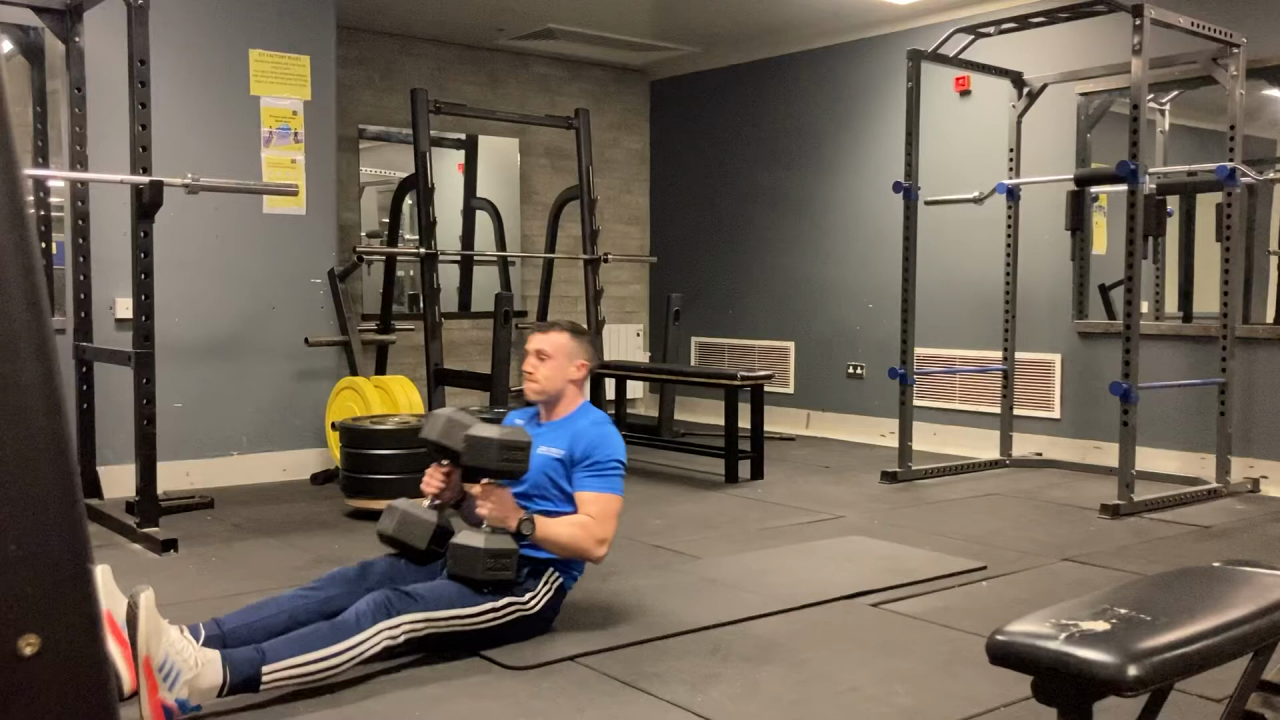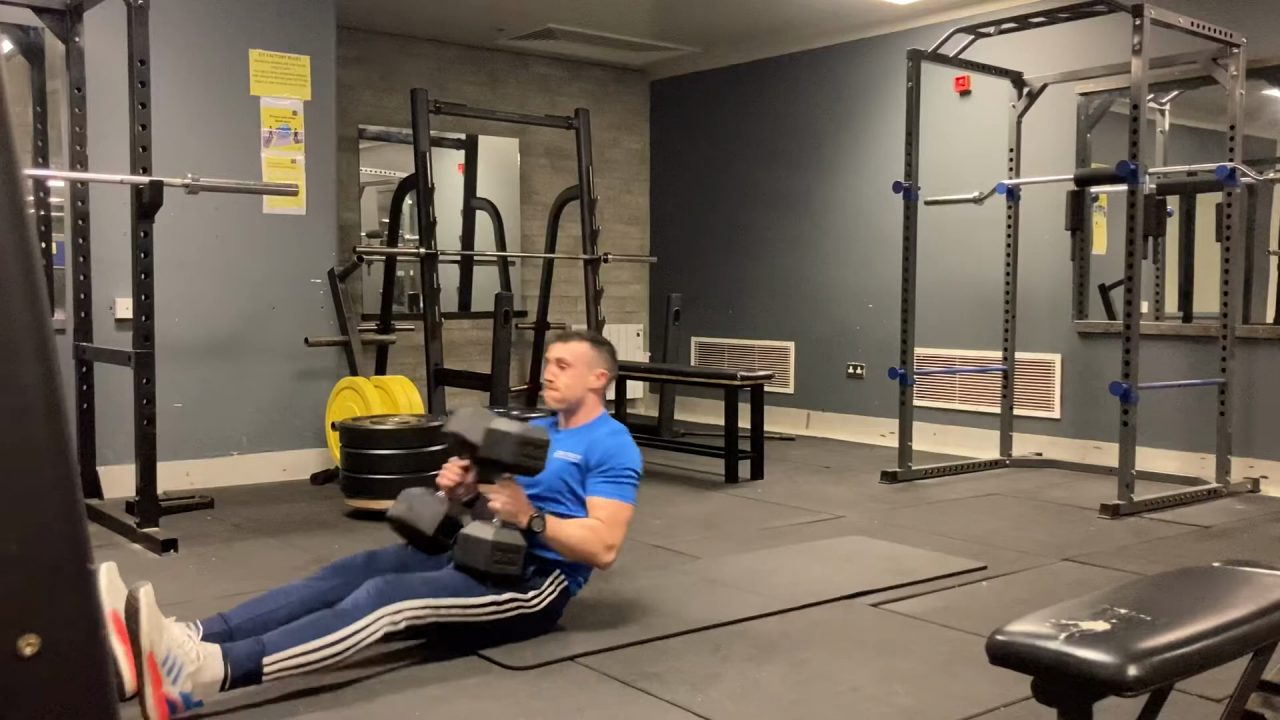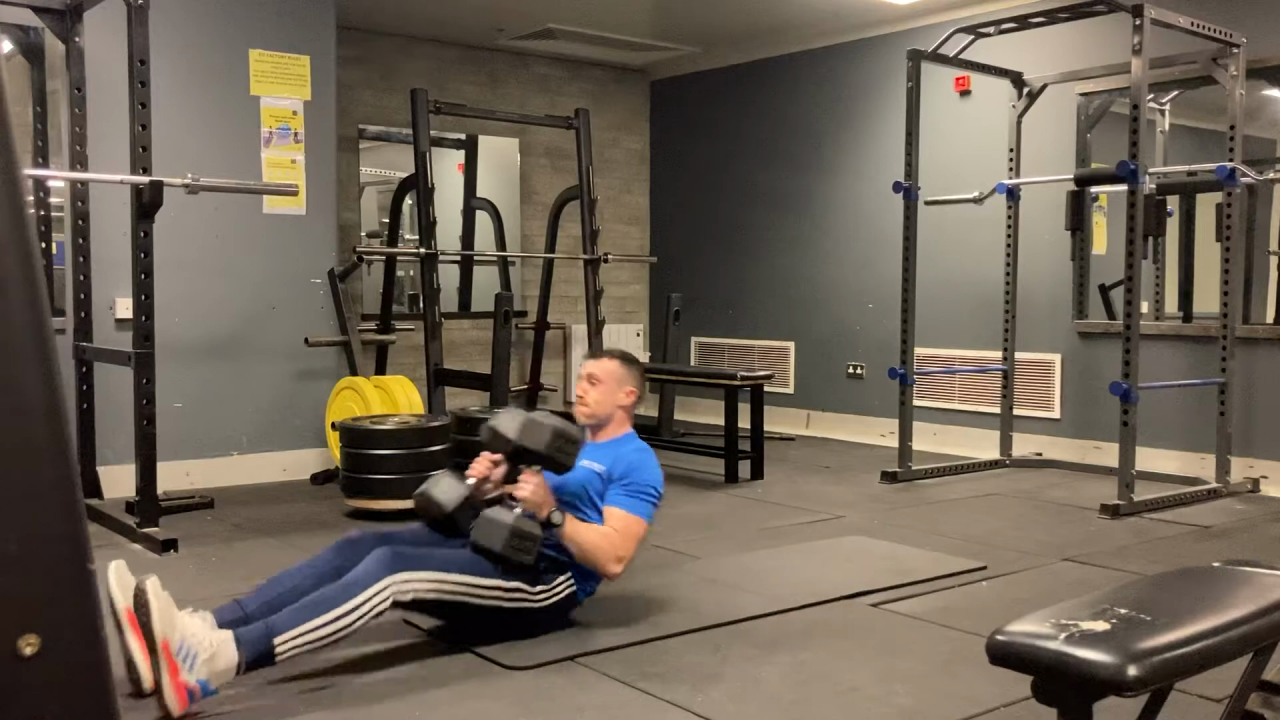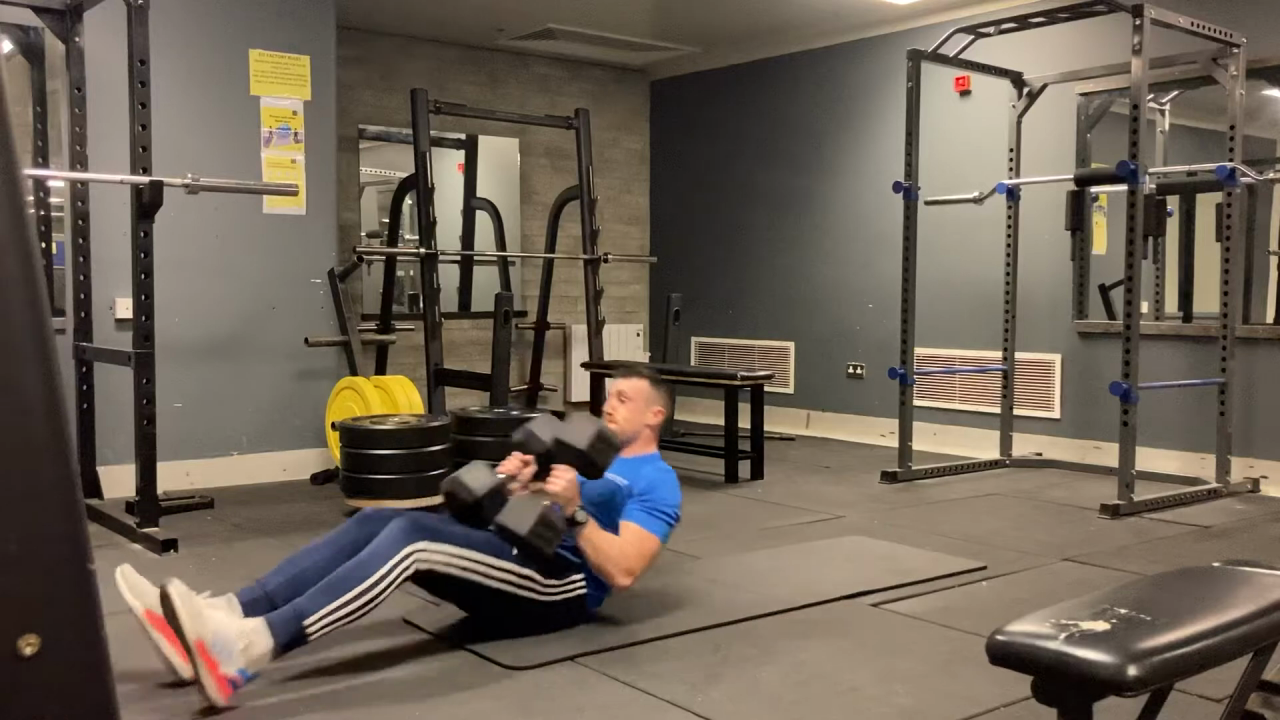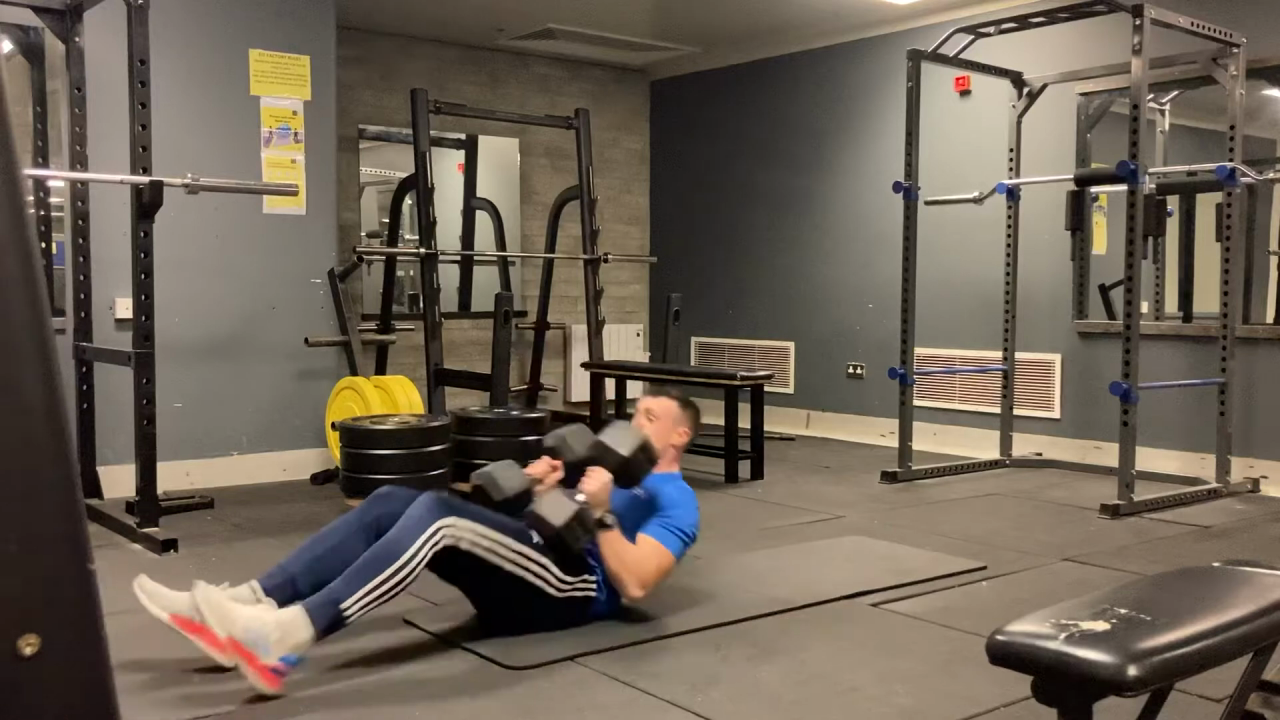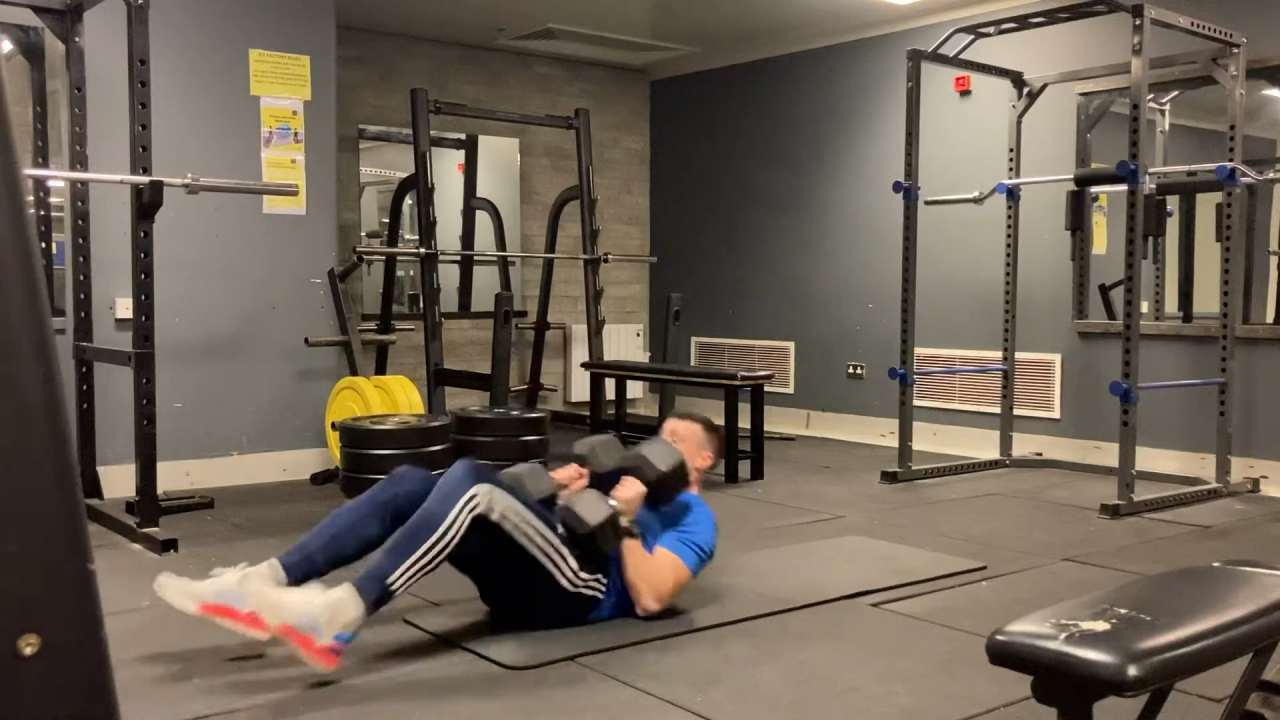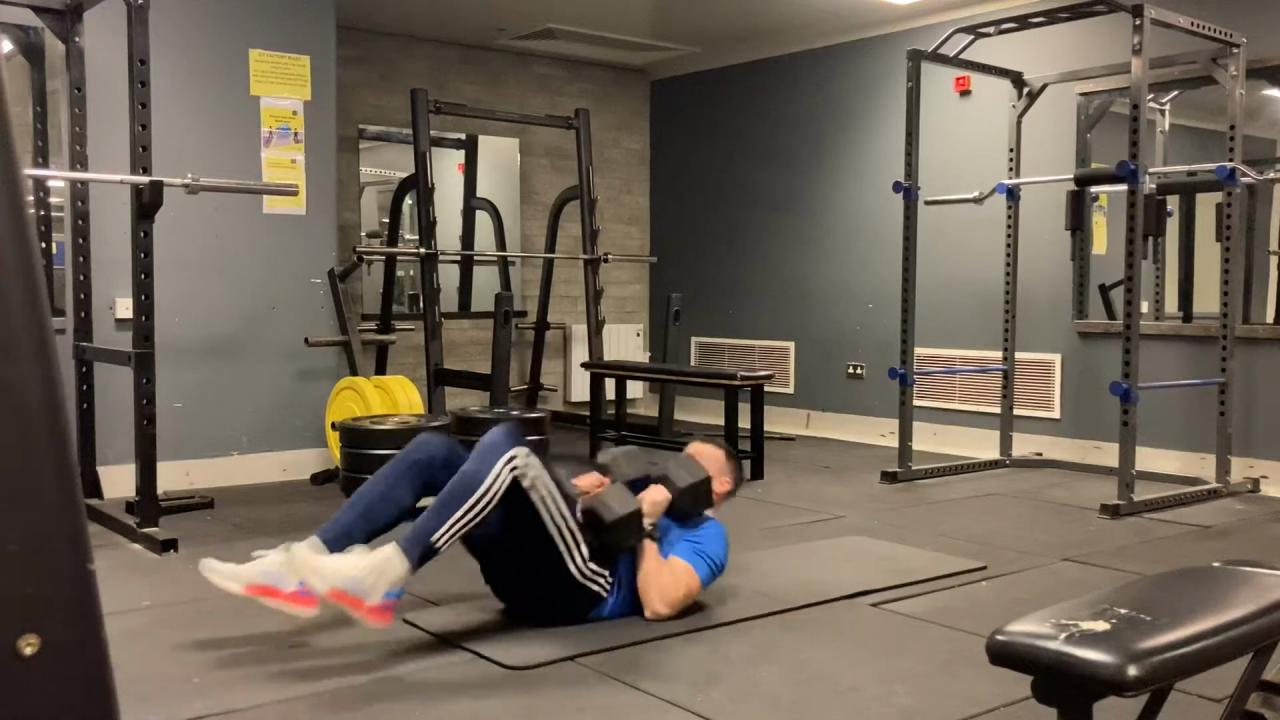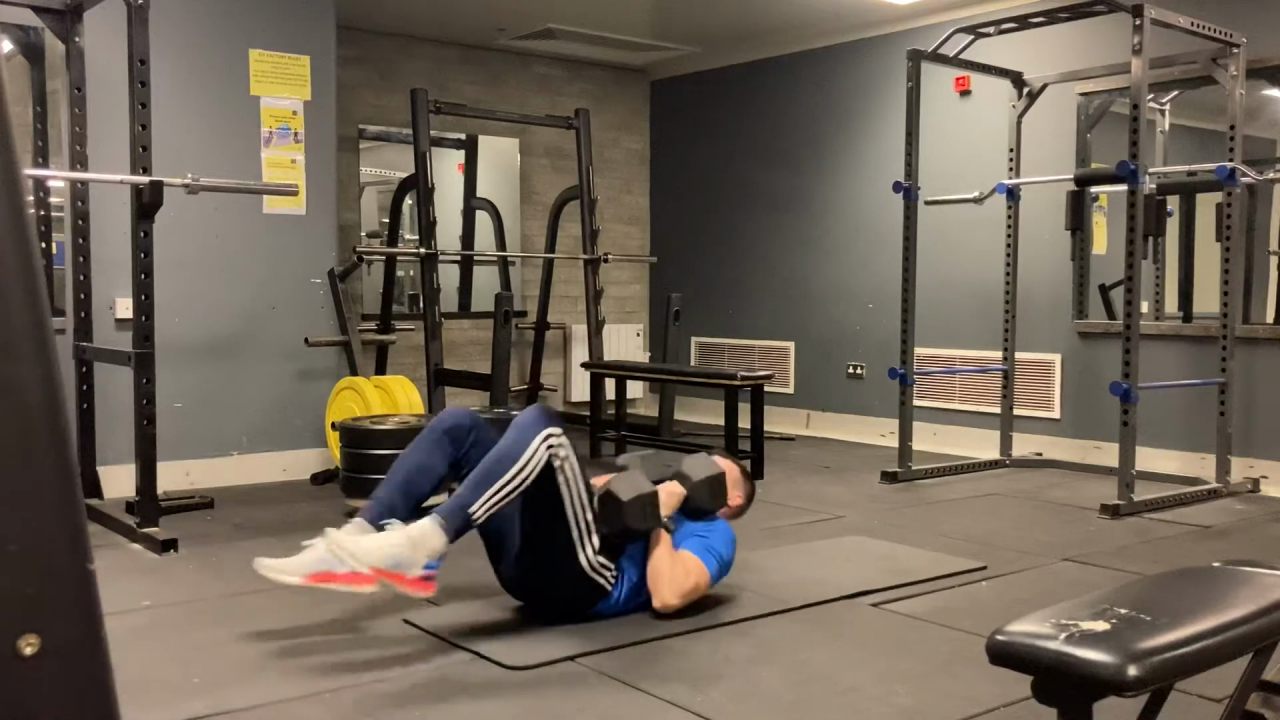
dt=0.1s
person 1, frame 1
left shoulder: (595, 437)
right shoulder: (515, 422)
left elbow: (595, 542)
left wrist: (517, 519)
right wrist: (448, 491)
left hip: (529, 584)
left knee: (383, 614)
right knee: (347, 583)
right ankle: (183, 648)
person 1, frame 2
left shoulder: (612, 446)
right shoulder: (536, 429)
left elbow: (603, 548)
left wrist: (529, 517)
right wrist: (464, 488)
left hip: (535, 584)
left knee: (386, 602)
right knee: (349, 574)
left ankle: (196, 676)
right ankle: (189, 643)
person 1, frame 3
left shoulder: (636, 465)
left elbow: (612, 558)
left wrist: (548, 511)
right wrist: (485, 481)
left hip: (546, 587)
right hip: (496, 557)
left knee: (391, 570)
right knee: (356, 545)
left ankle: (213, 660)
right ankle: (201, 633)
person 1, frame 4
left shoulder: (655, 483)
left elbow: (623, 571)
left wrist: (574, 509)
right wrist: (513, 481)
left hip: (561, 586)
right hip: (514, 555)
left knee: (411, 537)
right knee: (371, 521)
left ankle: (243, 652)
right ankle: (228, 618)
person 1, frame 5
left shoulder: (676, 504)
right shoulder: (612, 465)
left elbow: (634, 583)
left wrist: (598, 509)
right wrist: (532, 484)
left hip: (571, 590)
right hip: (521, 568)
left knee: (435, 510)
right knee: (391, 502)
left ankle: (288, 639)
right ankle: (246, 607)
person 1, frame 6
left shoulder: (694, 520)
right shoulder: (628, 472)
left elbow: (649, 598)
left wrist: (627, 517)
right wrist: (557, 490)
left hip: (583, 589)
right hip: (529, 574)
left knee: (469, 479)
right knee: (409, 484)
left ankle: (338, 619)
right ankle: (264, 585)
person 1, frame 7
left shoulder: (705, 538)
right shoulder: (642, 499)
left elbow: (660, 602)
left wrist: (648, 521)
right wrist: (574, 493)
left hip: (580, 587)
right hip: (527, 568)
left knee: (507, 442)
right knee: (431, 450)
left ankle: (381, 575)
right ankle: (309, 561)
person 1, frame 8
left shoulder: (713, 536)
right shoulder: (653, 501)
left elbow: (666, 595)
left wrist: (660, 516)
right wrist: (590, 490)
left hip: (584, 578)
right hip: (533, 562)
left knee: (541, 422)
right knee: (459, 423)
left ankle: (422, 548)
right ankle: (354, 543)
